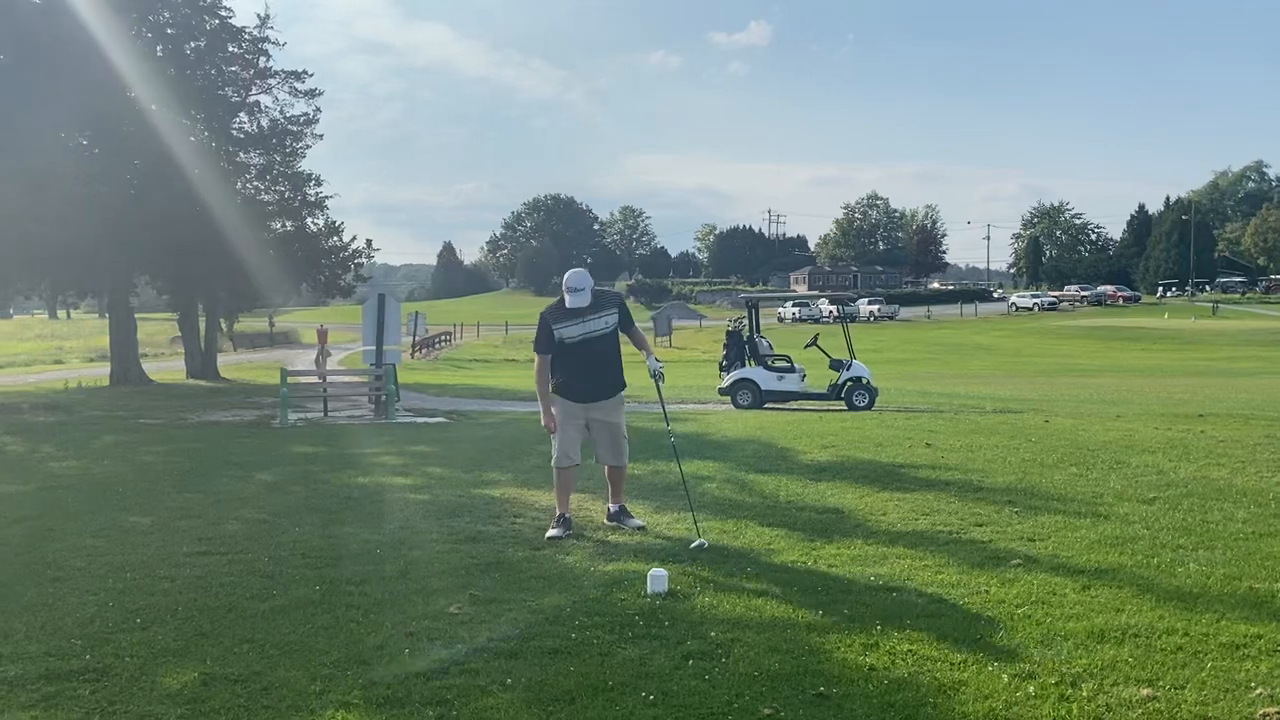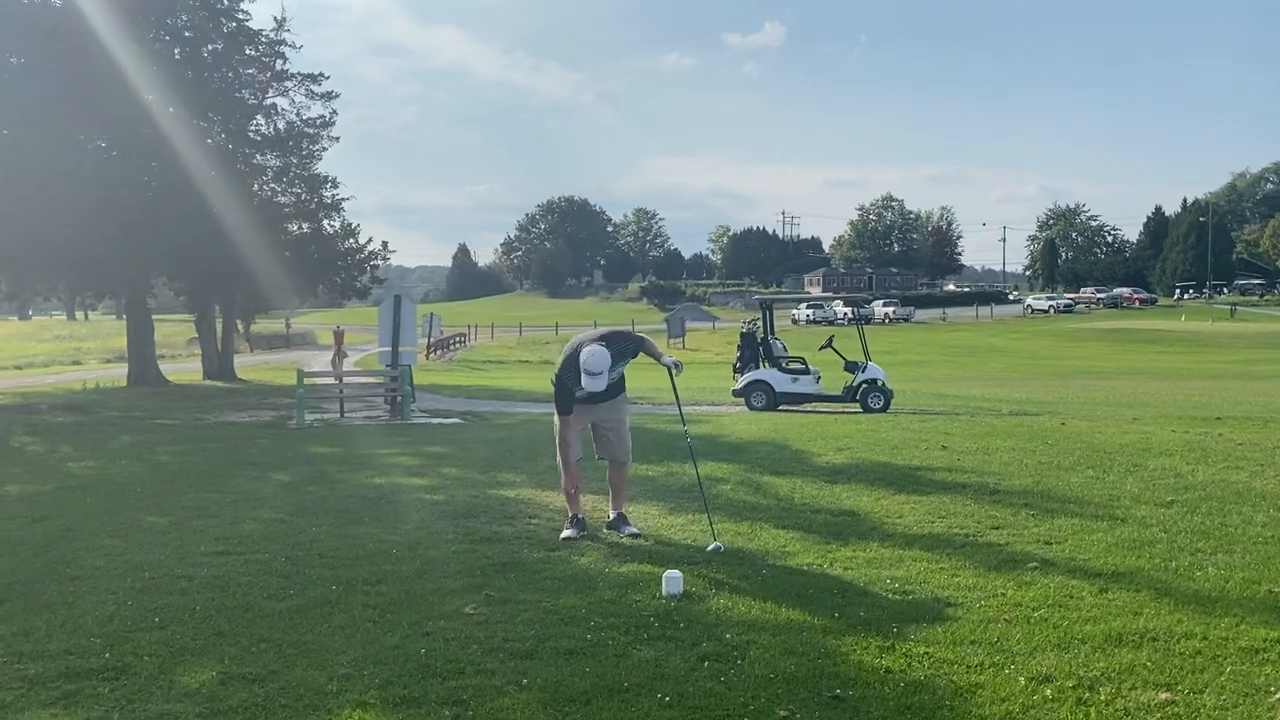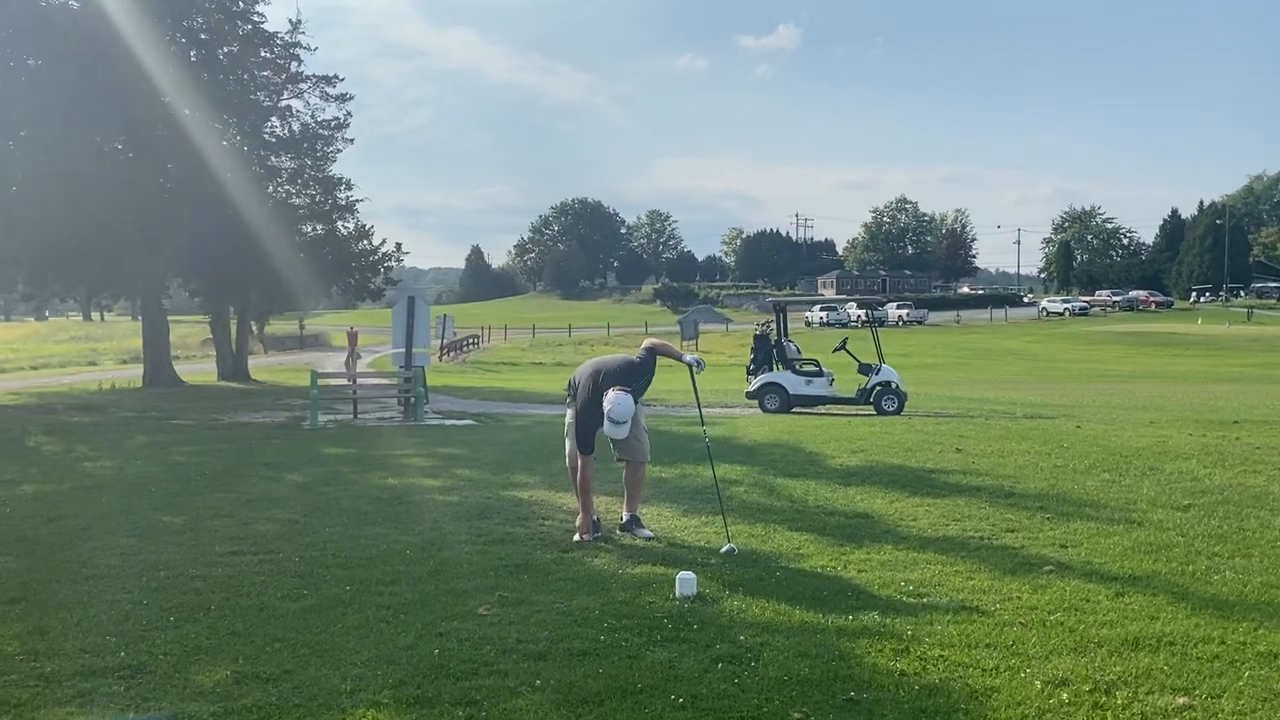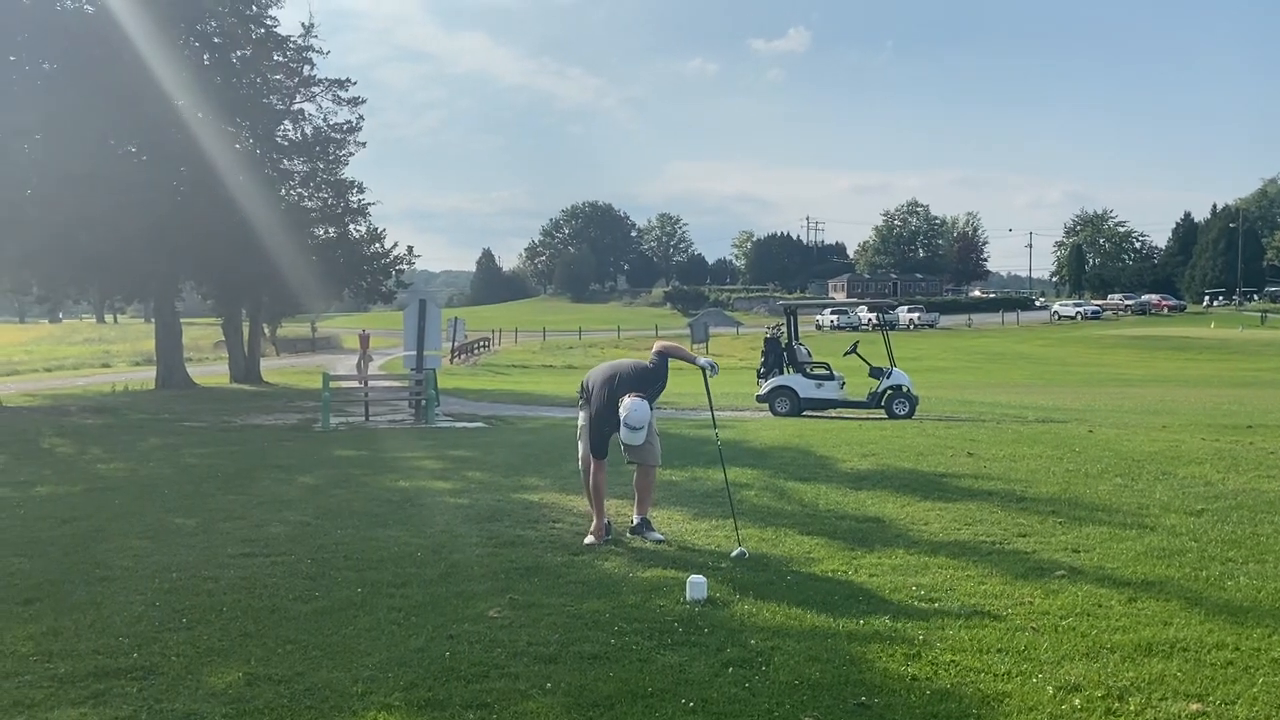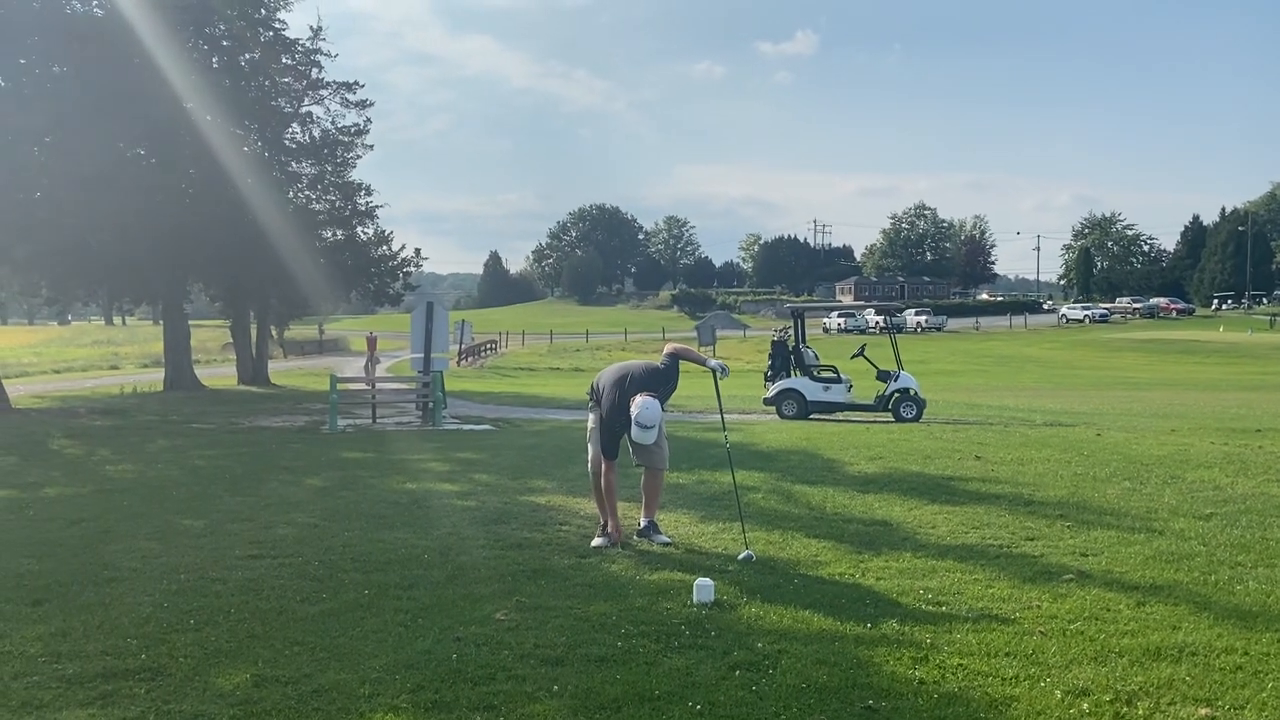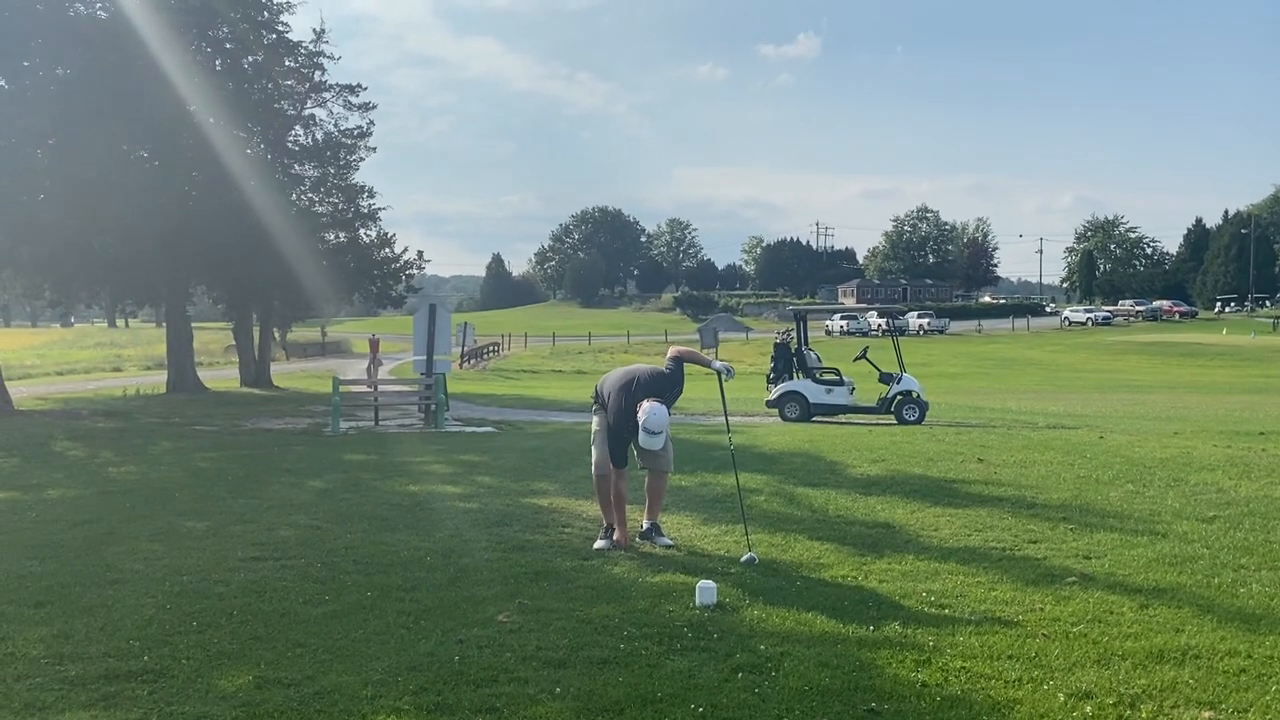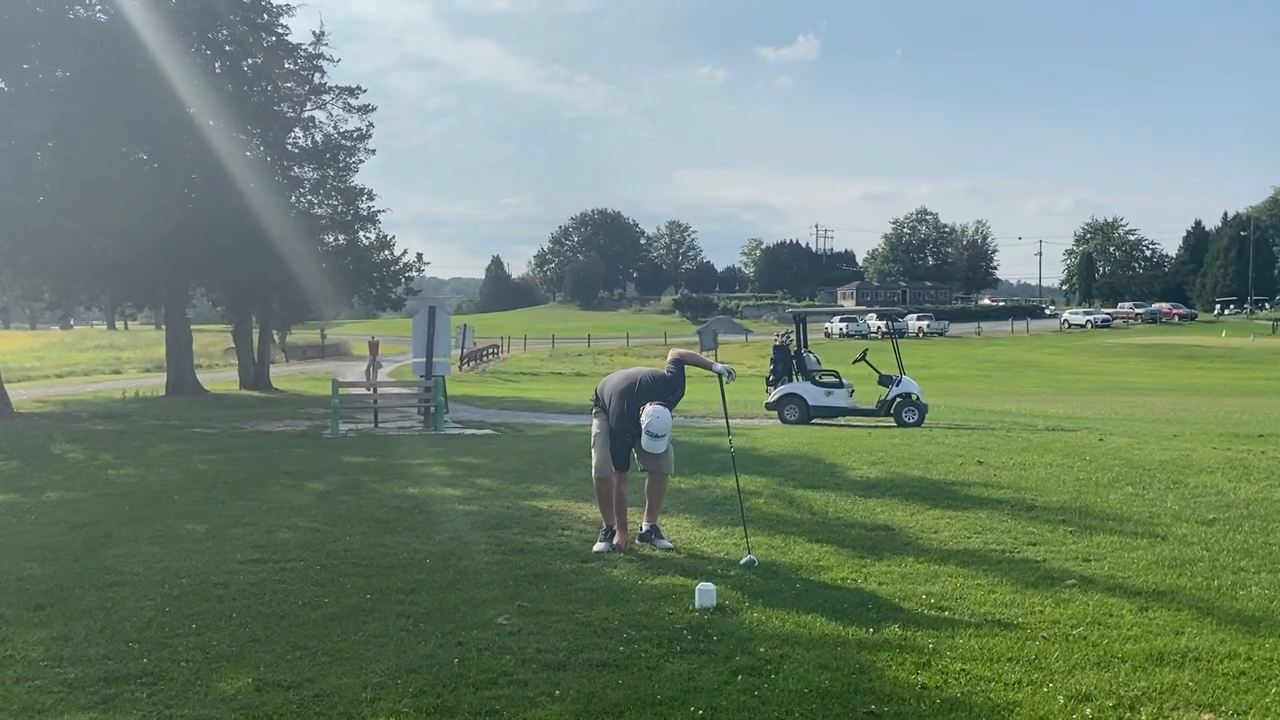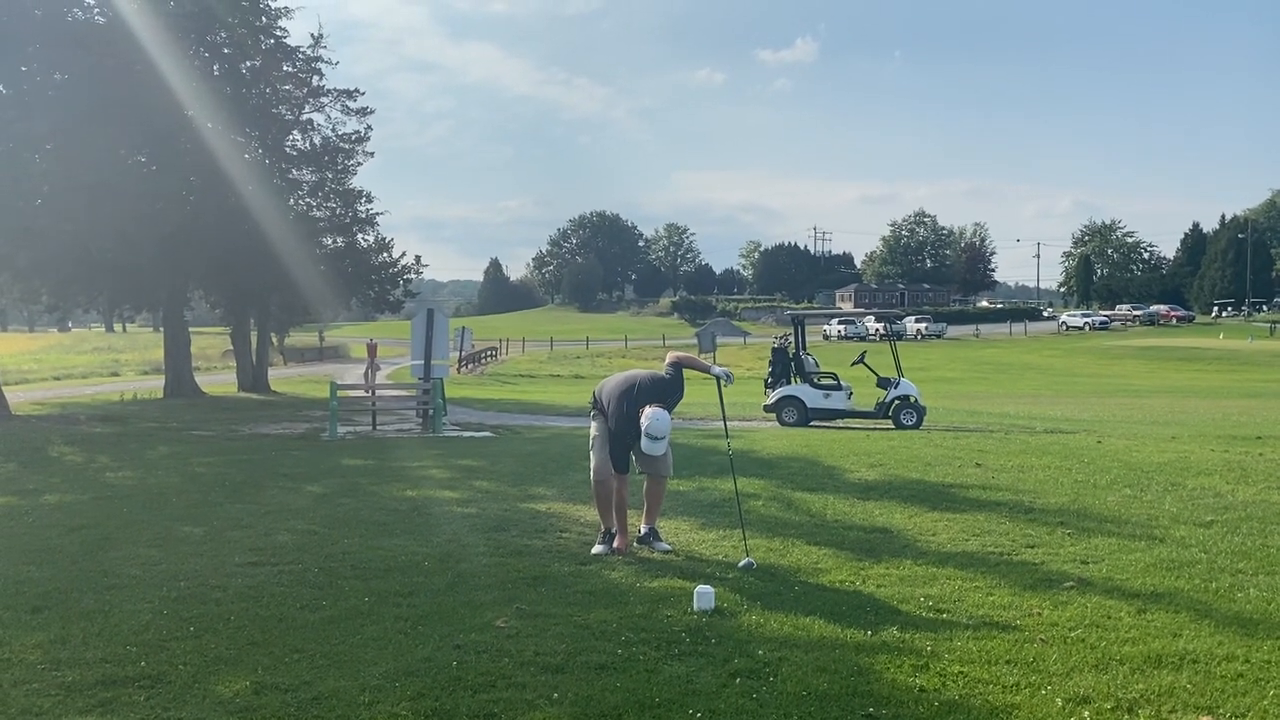
dt=0.4s
person 1, frame 1
left shoulder: (613, 301)
right shoulder: (551, 316)
left elbow: (632, 330)
right elbow: (542, 364)
left wrist: (650, 356)
right wrist: (545, 409)
left hip: (608, 396)
right hip: (567, 398)
left knee: (616, 456)
right knee: (564, 458)
left ankle: (617, 509)
right ankle: (562, 517)
person 1, frame 2
left shoulder: (622, 341)
right shoulder: (567, 372)
left elbow: (642, 340)
right elbow: (564, 426)
left wrist: (662, 357)
right wrist: (566, 474)
left hip: (613, 399)
right hip: (575, 404)
left knee: (620, 456)
right knee: (569, 458)
left ankle: (616, 516)
right ankle: (575, 518)
person 1, frame 3
left shoulder: (640, 371)
right shoulder: (586, 410)
left elbow: (650, 343)
right elbow: (585, 466)
left wrist: (683, 357)
right wrist: (584, 514)
left hip: (626, 400)
right hip: (582, 398)
left knee: (639, 454)
right knee: (575, 458)
left ankle: (630, 517)
right ankle: (591, 520)
person 1, frame 4
left shoulder: (653, 377)
right shoulder: (601, 416)
left elbow: (660, 346)
right elbow: (598, 469)
left wrist: (696, 359)
right wrist: (598, 519)
left hip: (637, 399)
right hip: (593, 399)
left knee: (650, 457)
right knee: (588, 461)
left ankle: (640, 521)
right ankle: (602, 522)
person 1, frame 5
left shoulder: (664, 379)
right shoulder: (612, 417)
left elbow: (671, 348)
right elbow: (609, 470)
left wrist: (707, 361)
right wrist: (613, 520)
left hip: (647, 407)
right hip: (602, 401)
left knee: (657, 461)
right knee: (597, 464)
left ankle: (647, 523)
right ankle: (606, 524)
person 1, frame 6
left shoulder: (669, 384)
right shoulder: (620, 424)
left elbow: (675, 351)
right elbow: (619, 478)
left wrist: (712, 363)
right wrist: (621, 527)
right hip: (606, 404)
left knee: (662, 463)
right knee: (602, 467)
left ankle: (650, 525)
right ankle: (609, 527)
person 1, frame 7
left shoulder: (672, 387)
right shoulder: (622, 427)
left elbow: (675, 353)
right elbow: (621, 481)
left wrist: (713, 365)
right wrist: (622, 530)
left hip: (644, 398)
right hip: (607, 407)
left knee: (662, 466)
right knee: (602, 469)
left ankle: (649, 527)
right ankle: (609, 529)
person 1, frame 8
left shoulder: (670, 390)
right shoulder: (622, 429)
left elbow: (672, 356)
right elbow: (621, 484)
left wrist: (711, 368)
right wrist: (622, 534)
left hip: (641, 401)
right hip: (605, 410)
left knee: (661, 469)
right knee: (601, 472)
left ankle: (647, 530)
right ankle: (608, 531)
